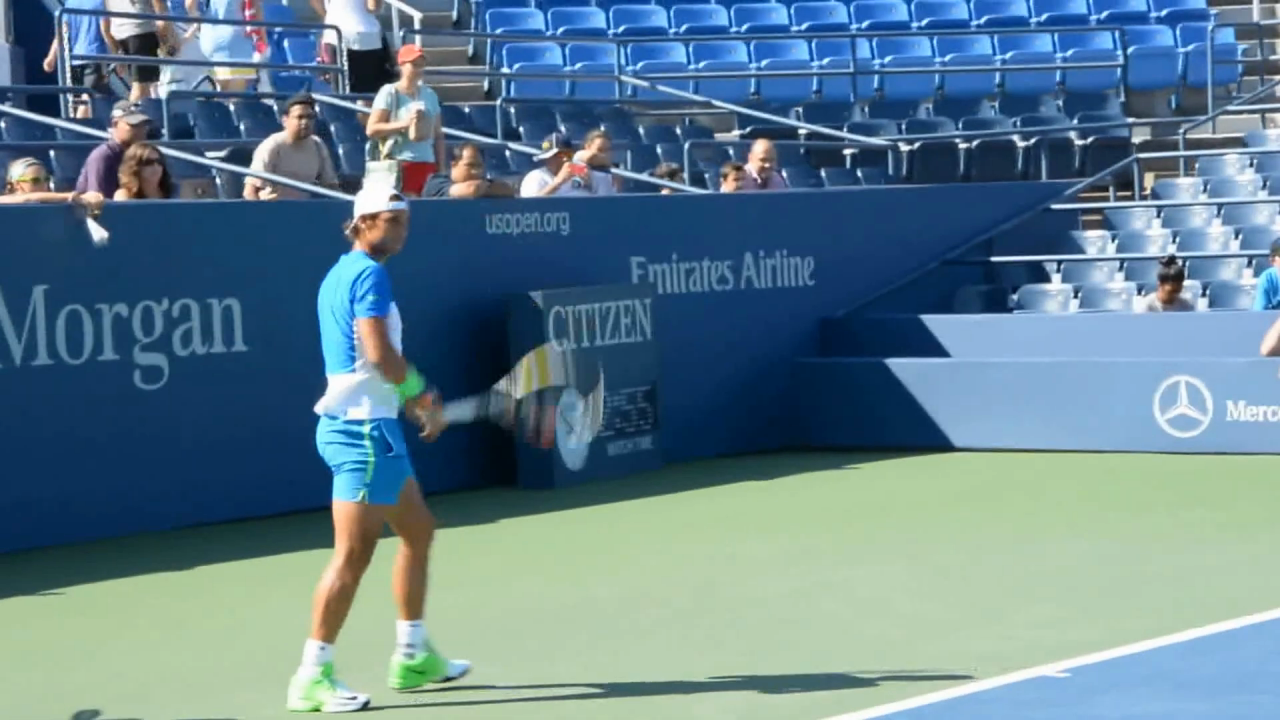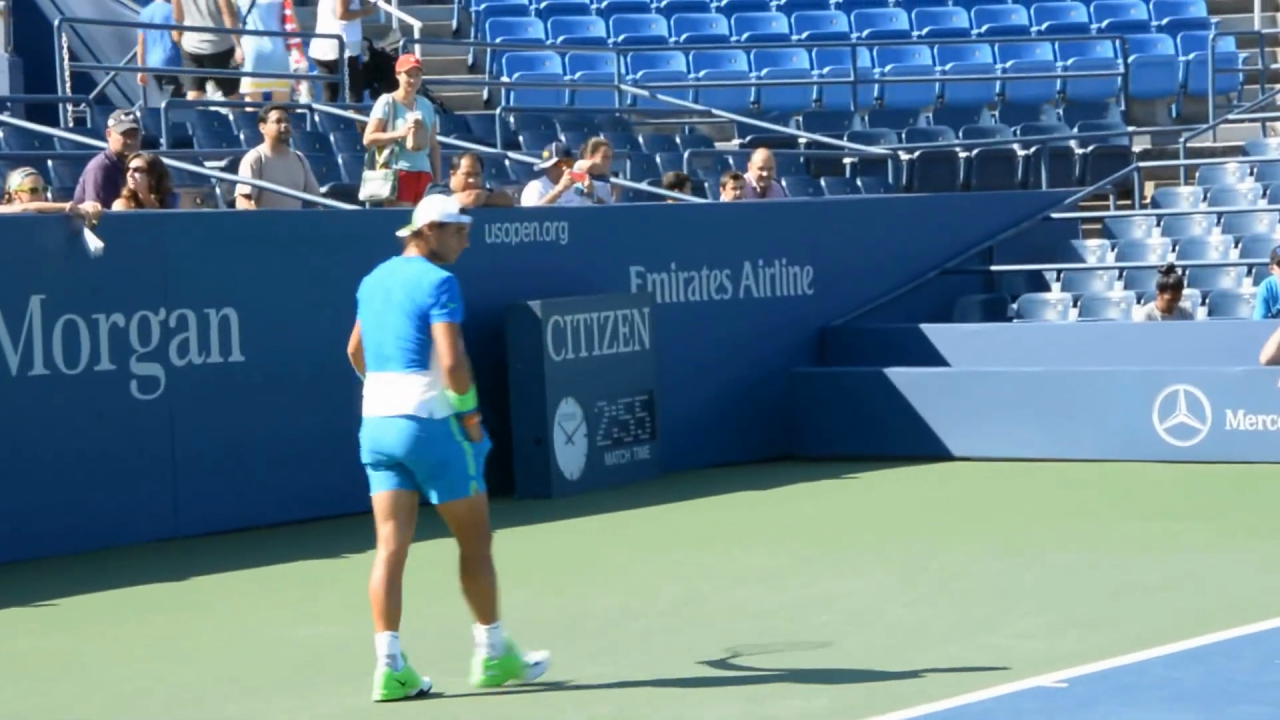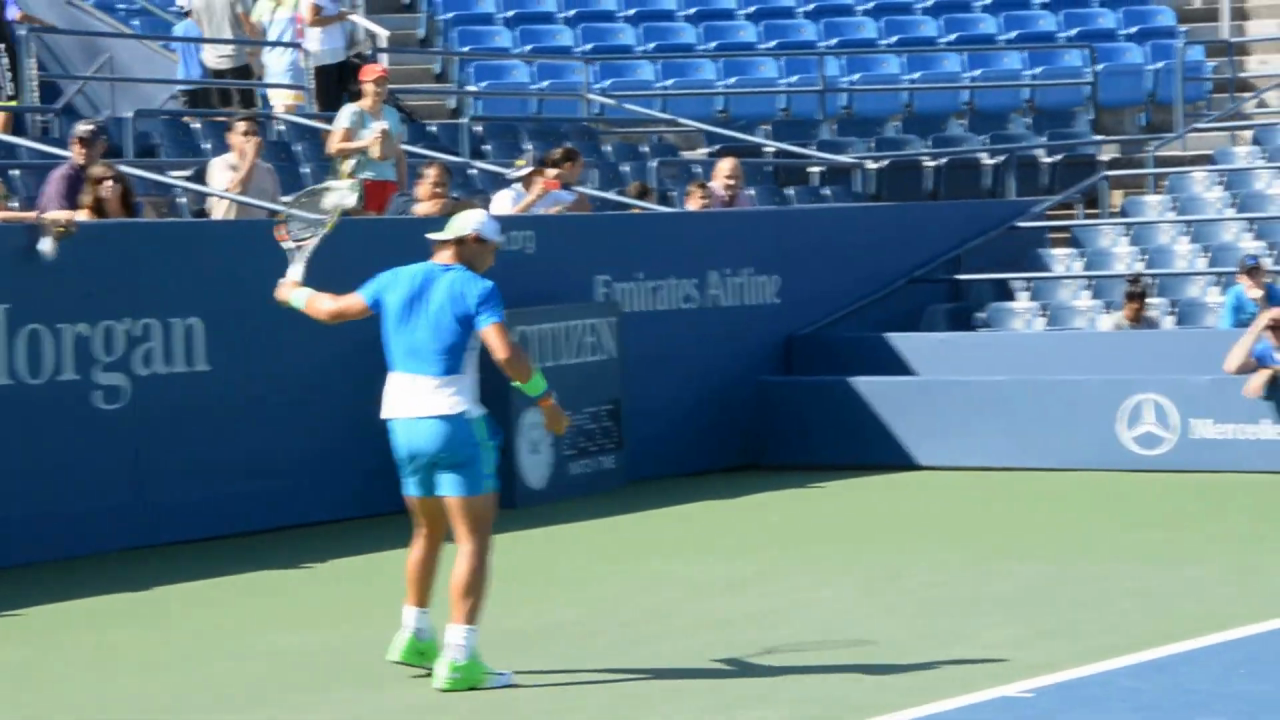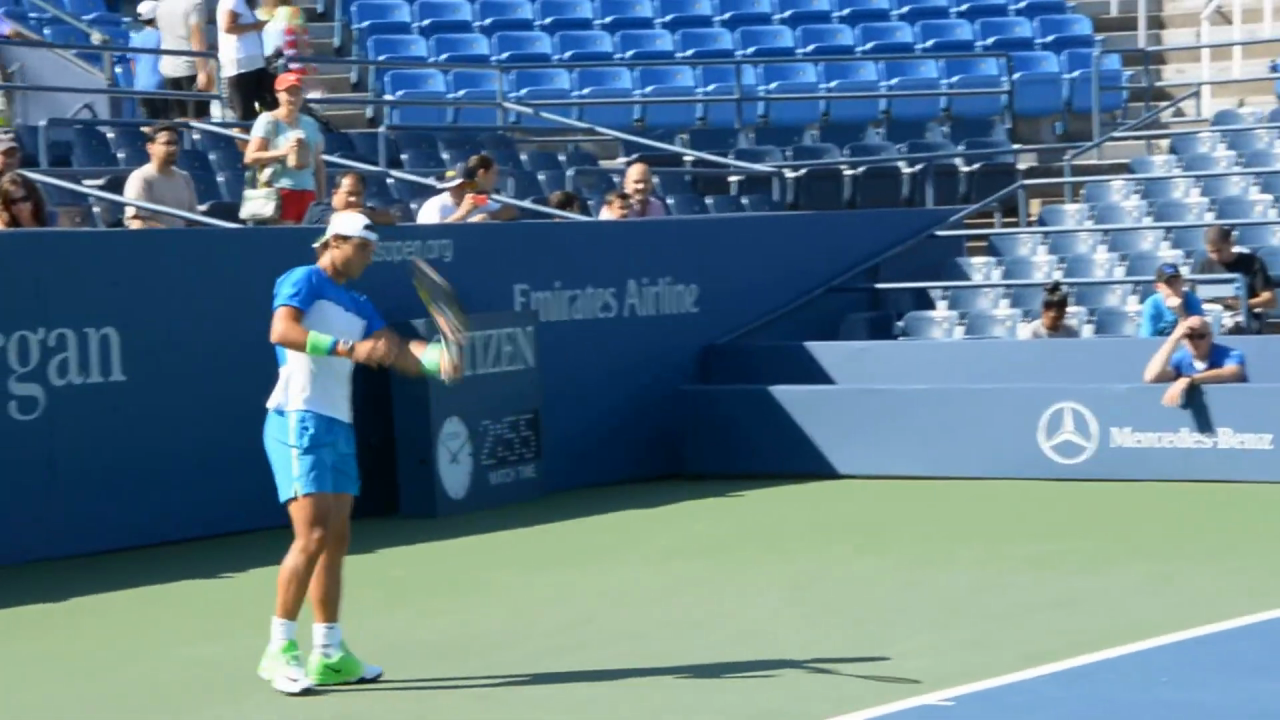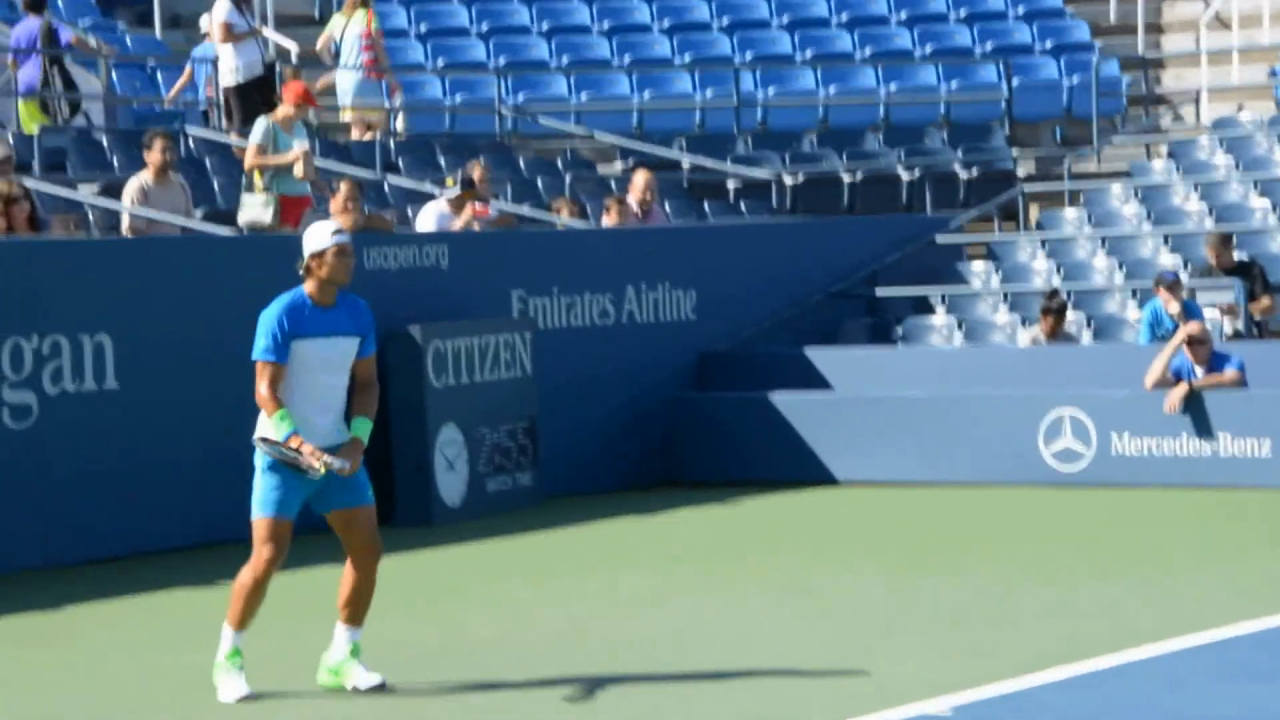
dt=0.7s
person 1, frame 1
left shoulder: (345, 274)
right shoulder: (367, 273)
right elbow: (380, 355)
left wrist: (412, 398)
right wrist: (420, 394)
left hip: (371, 427)
right hip: (361, 430)
left knee: (418, 532)
right knee: (353, 555)
left ankle: (413, 657)
right ankle: (312, 677)
person 1, frame 2
left shoulder: (374, 280)
right shoulder: (439, 283)
left elbow: (357, 351)
right elbow: (451, 360)
right wrist: (470, 410)
left hip: (378, 425)
right hip: (428, 425)
left knee: (391, 548)
right knee: (475, 543)
left ankle: (391, 667)
right ankle: (494, 654)
person 1, frame 3
left shoulder: (394, 281)
right shoulder: (477, 289)
left elbow: (333, 309)
right elbow: (508, 354)
left wrist: (293, 293)
right wrist: (545, 398)
left hip: (404, 423)
right hip: (456, 423)
left knee: (427, 533)
right knee: (473, 542)
left ankle: (414, 638)
right ankle: (459, 660)
person 1, frame 4
left shoulder: (359, 304)
right shoulder: (300, 281)
left elbow: (399, 350)
right elbow: (282, 332)
left wrist: (439, 358)
right wrist: (348, 348)
left hip: (335, 428)
right hip: (298, 423)
left knee: (335, 542)
right knee: (313, 537)
left ankle: (330, 655)
right ankle: (279, 652)
person 1, frame 5
left shoulder: (359, 312)
right shoulder: (281, 314)
left elbow: (367, 383)
right elbow: (265, 393)
left wrist: (358, 439)
right wrist: (299, 445)
left hip: (337, 451)
right hip: (284, 452)
left knee: (367, 551)
right knee: (267, 557)
left ankle: (341, 657)
right ankle: (228, 658)
